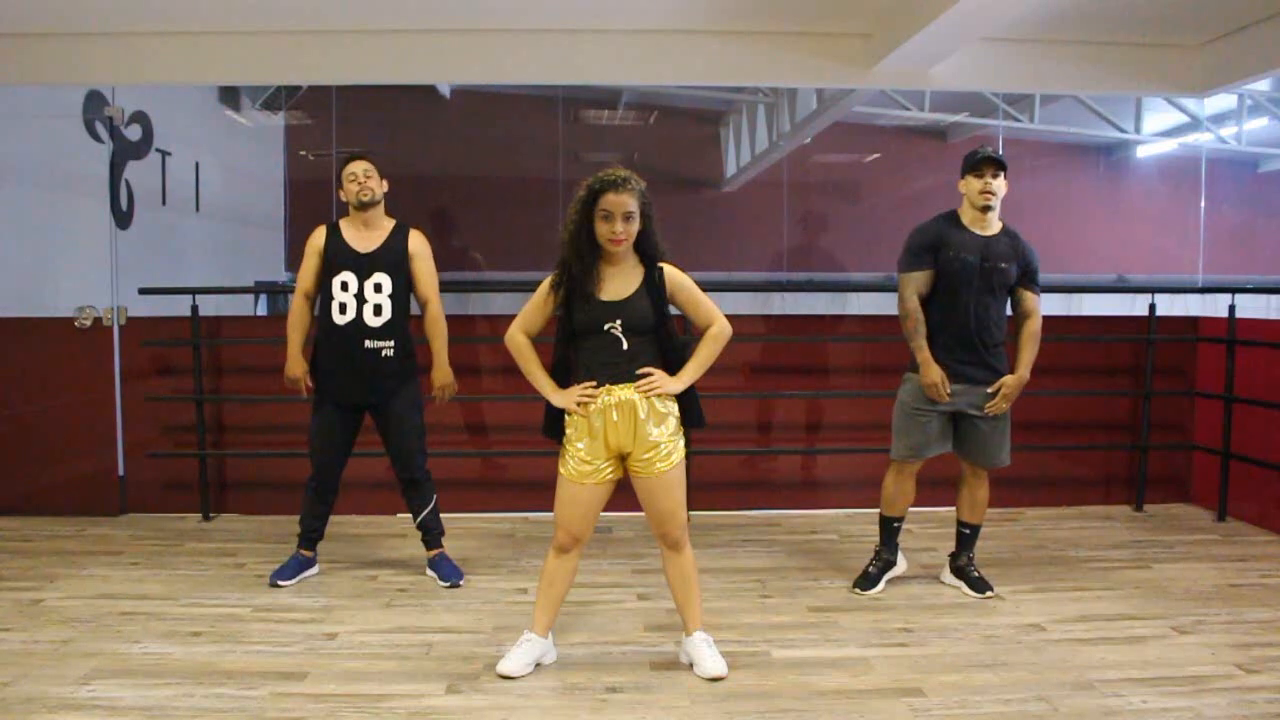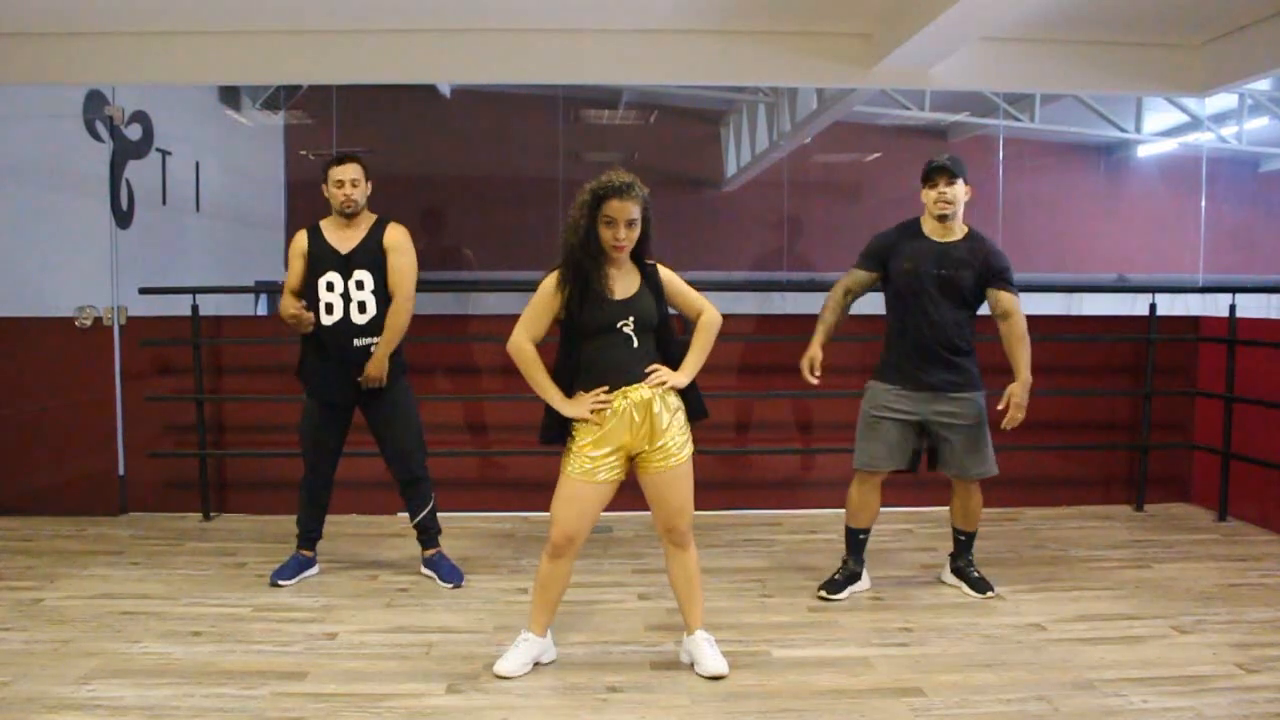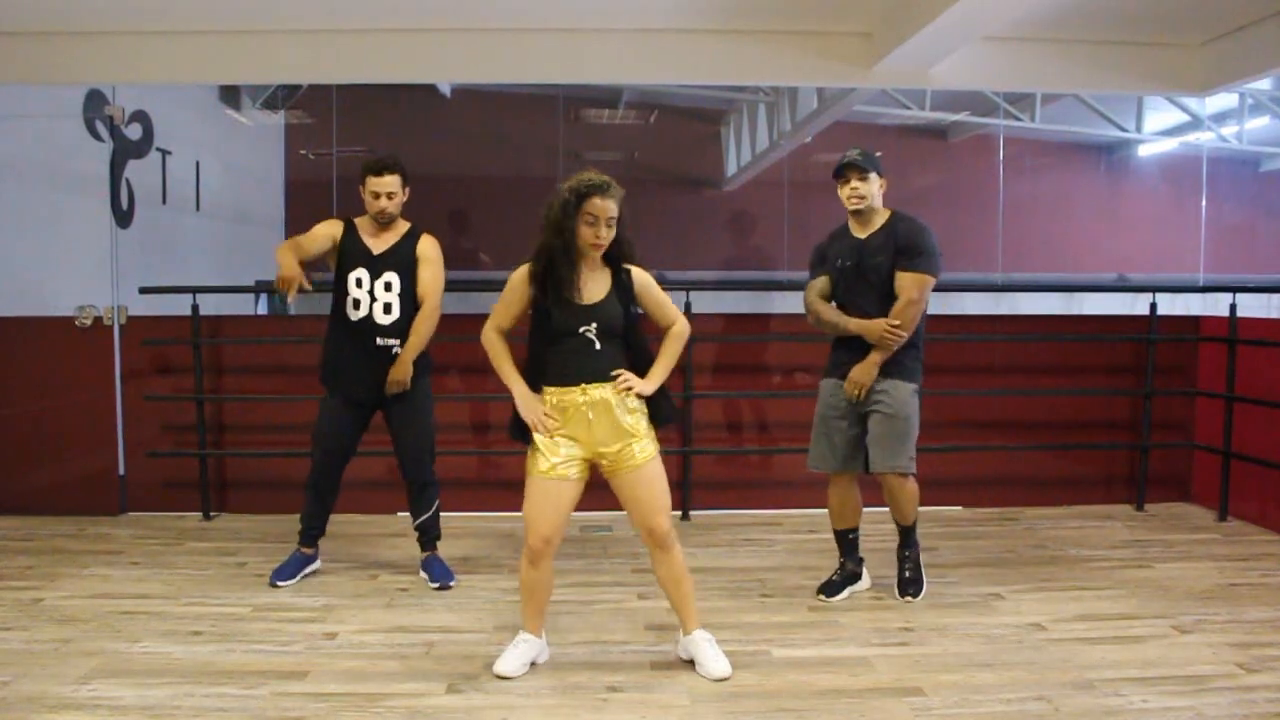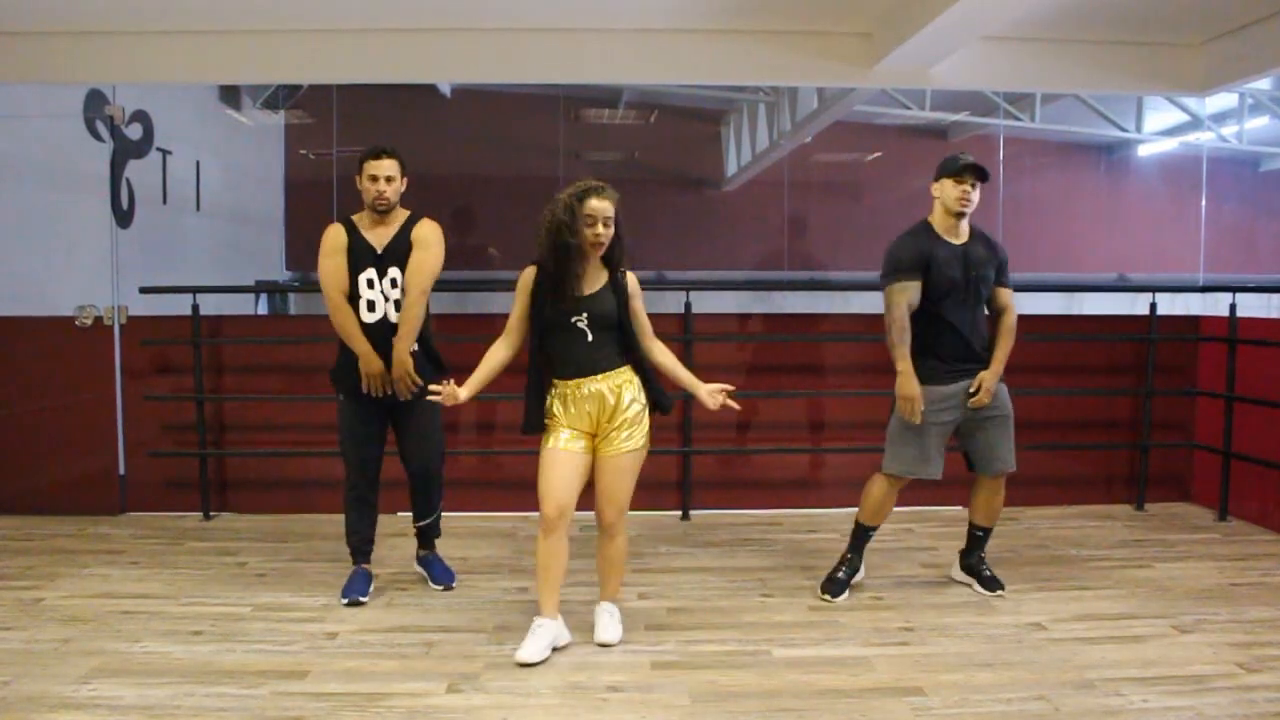
dt=0.7s
person 1, frame 1
left shoulder: (662, 276)
right shoulder: (568, 279)
left elbow: (719, 327)
right elbow: (517, 335)
left wrist: (682, 380)
right wrist: (553, 391)
left hip: (653, 418)
right hip: (588, 422)
left knee: (672, 534)
right knee: (567, 538)
left ankle: (696, 638)
right ankle: (537, 638)
person 1, frame 2
left shoulder: (654, 274)
right shoulder: (566, 280)
left elbow: (708, 316)
right elbow: (519, 342)
left wrist: (684, 374)
right wrist: (562, 403)
left hip: (662, 417)
right hip: (599, 425)
left knee: (678, 532)
right knee: (563, 538)
left ankle: (696, 637)
right ankle: (535, 638)
person 1, frame 3
left shoulder: (631, 278)
right shoulder: (533, 277)
left elbow: (679, 326)
right elbow: (492, 333)
left wrist: (651, 381)
right wrist: (521, 394)
left hip: (622, 416)
right hip: (560, 422)
left knee: (660, 532)
right knee: (539, 541)
left ankle: (694, 636)
right ankle: (530, 638)
person 1, frame 4
left shoulder: (623, 281)
right shoulder: (536, 277)
left elbow: (649, 343)
right elbow: (510, 339)
left wrist: (697, 387)
right wrist: (468, 388)
left hip: (622, 402)
right hip: (564, 406)
left knee: (610, 517)
right knee: (553, 513)
left ankle: (608, 606)
right ankle: (546, 622)
person 2, frame 1
left shoulder: (1019, 250)
right shoulder: (932, 234)
left elbow: (1031, 316)
right elbow: (910, 300)
left wrist: (1021, 374)
right wrist: (925, 363)
left hip: (989, 380)
right hip: (932, 373)
left knee: (977, 470)
right knee: (905, 461)
left ankle: (961, 561)
right ankle: (887, 554)
person 2, frame 2
left shoulder: (987, 255)
right shoulder: (891, 243)
left elbow: (1010, 318)
right elbow: (846, 289)
left wrist: (1021, 379)
right wrist: (818, 341)
left hip: (959, 387)
right hip: (893, 383)
left knee: (967, 479)
right knee: (868, 472)
left ankle: (961, 563)
right ankle: (853, 565)
person 2, frame 3
left shoulder: (911, 234)
right shoulder: (828, 246)
left elbow: (911, 302)
right elbow: (814, 305)
left wrist: (874, 361)
right wrist: (864, 327)
left hip: (894, 372)
right hip: (841, 373)
left knee: (893, 471)
right knee: (838, 473)
left ankle: (908, 551)
right ankle: (851, 565)
person 2, frame 4
left shoulder: (991, 250)
right shoulder: (911, 247)
left elbow: (1006, 312)
right elbow: (898, 310)
left wrist: (995, 370)
right wrist: (904, 373)
left hip: (982, 380)
right hip: (931, 381)
left knee: (994, 474)
right knee: (895, 472)
left ankle: (972, 558)
right ankle: (851, 559)
person 3, frame 1
left shoulder: (411, 240)
right shoulder: (323, 238)
left elbow: (431, 304)
right elbow: (303, 299)
left wrist: (441, 363)
right wrist: (295, 355)
left hip: (395, 377)
right hip: (334, 377)
left knee: (413, 468)
right knee: (323, 469)
left ankle: (435, 552)
right ankle: (306, 553)
person 3, frame 2
left shoulder: (393, 235)
right shoulder: (304, 240)
left elbow: (403, 300)
right elbow: (291, 302)
left wrist: (381, 356)
right wrist: (292, 313)
left hip: (382, 371)
right hip: (324, 374)
left knee: (410, 465)
right knee: (316, 468)
left ankle: (431, 551)
right ankle: (305, 553)
person 3, frame 3
left shoulder: (424, 244)
right shoulder: (339, 231)
left elbow: (430, 307)
right elbow: (296, 246)
left wrist: (407, 360)
right wrist: (289, 261)
left hip: (405, 372)
right hip: (347, 373)
left knee: (420, 467)
right knee: (325, 463)
left ankle: (430, 554)
right ankle: (307, 550)
person 3, frame 4
left shoulder: (425, 230)
right shoulder: (338, 235)
left elbow: (417, 293)
right elbow: (336, 302)
left wrist: (402, 353)
right wrist: (367, 358)
left hip: (414, 371)
right hip: (360, 373)
left knee: (427, 466)
right knee: (360, 475)
left ankle: (428, 550)
right ankle: (361, 565)
